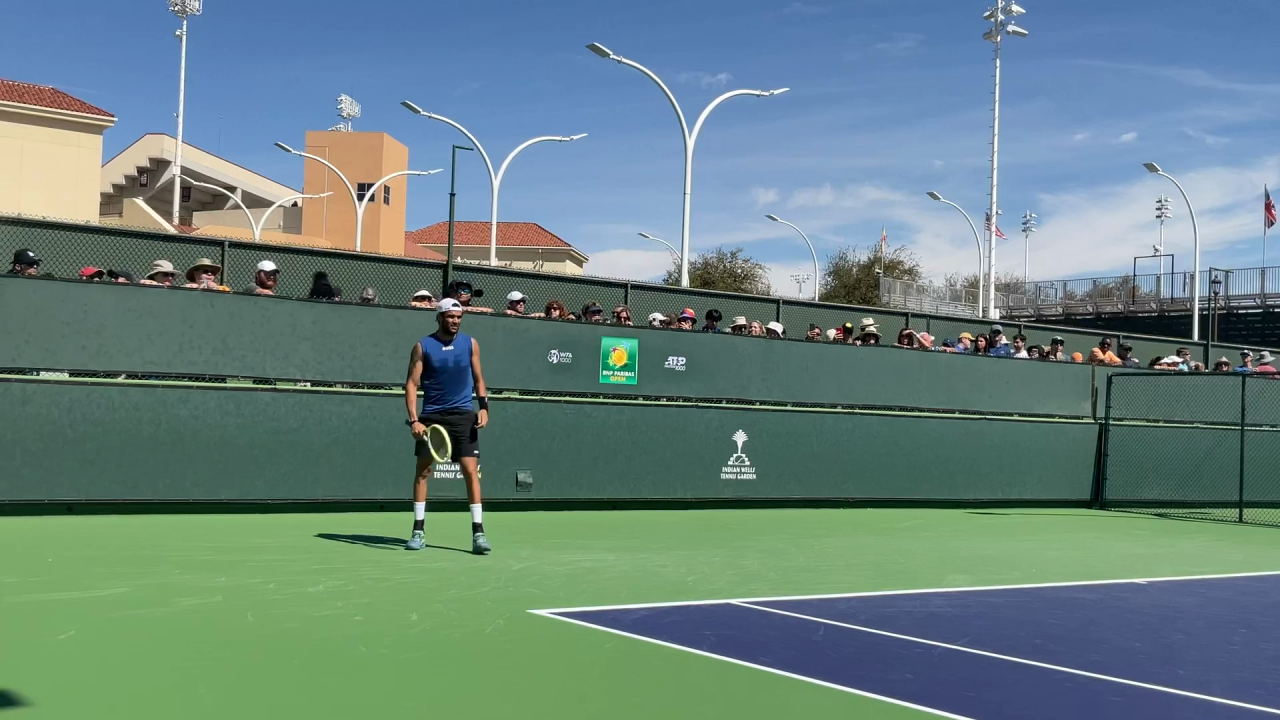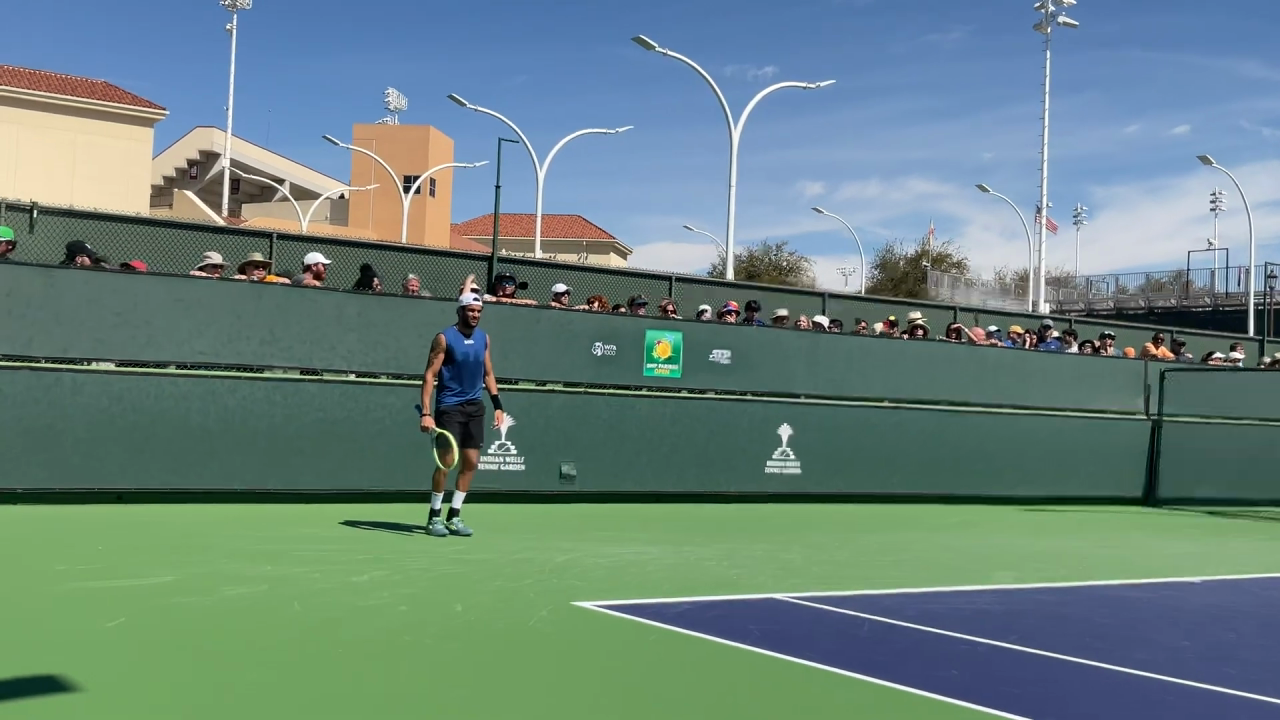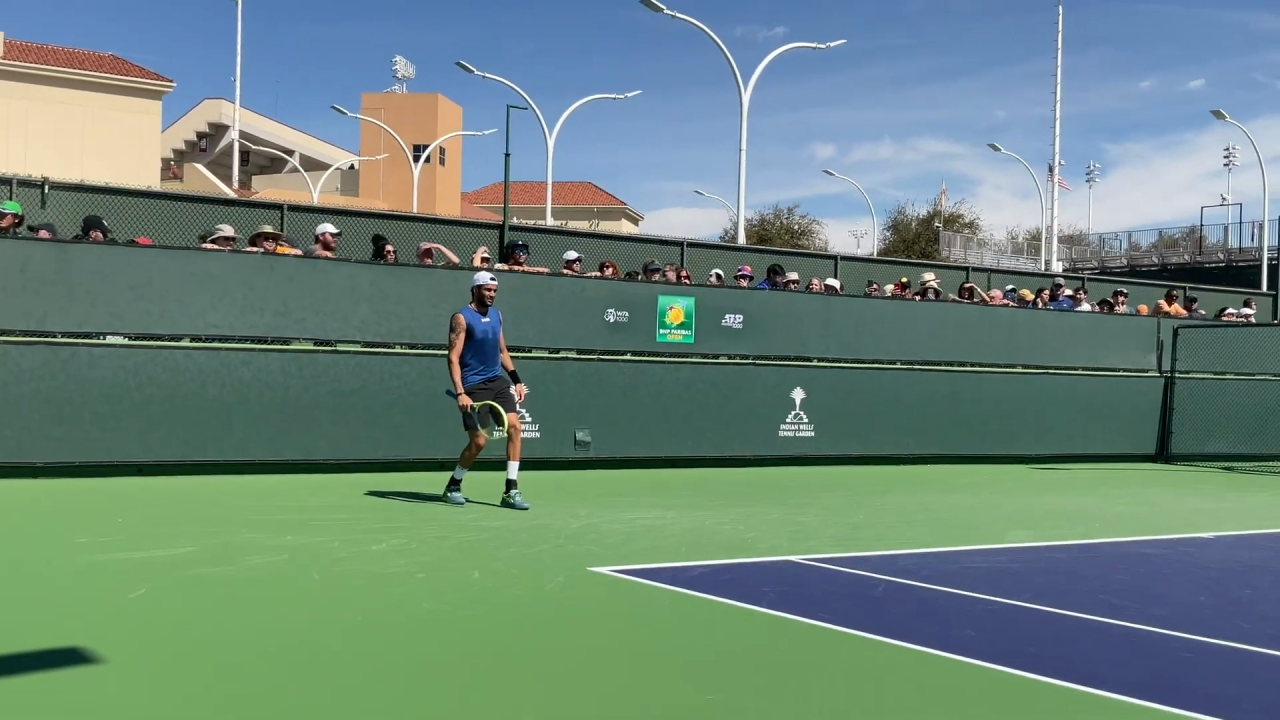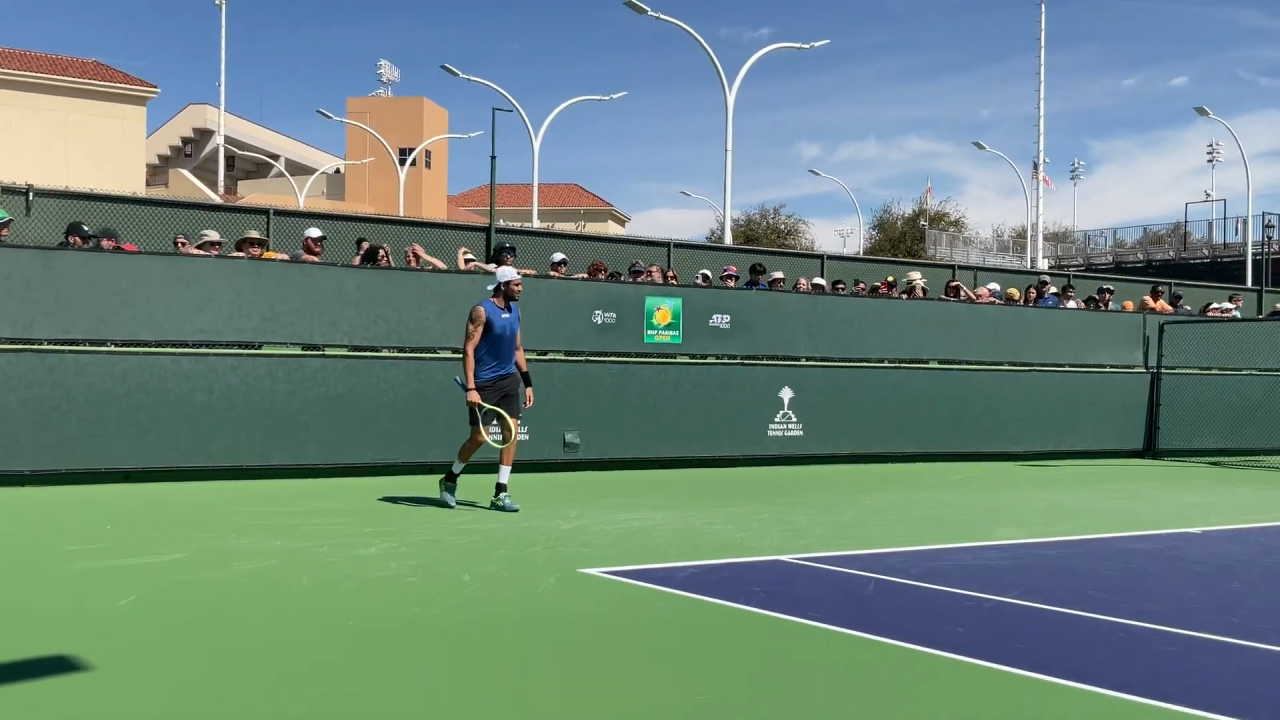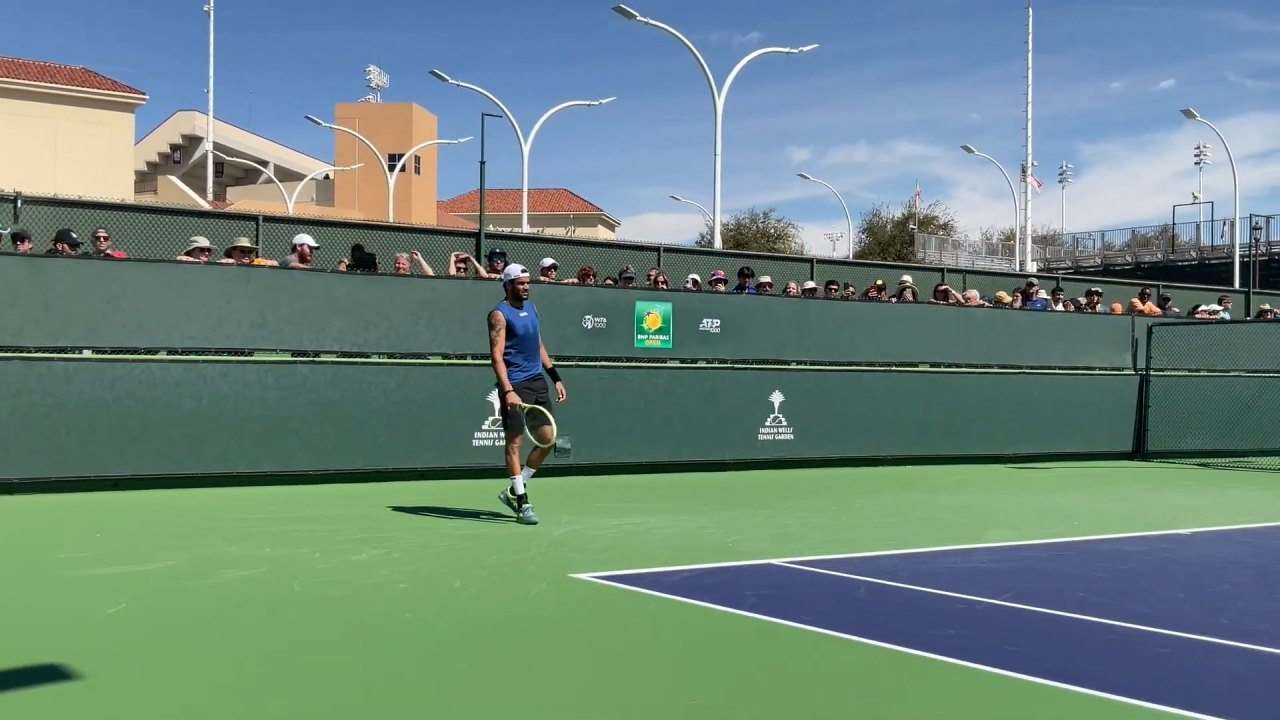
dt=1s
person 1, frame 1
left shoulder: (470, 344)
right shoulder: (423, 346)
left elbow: (479, 380)
right elbow: (411, 384)
left wrist: (483, 406)
right wrist: (414, 420)
left hip: (463, 416)
right hip: (431, 416)
left knee: (471, 470)
right knee: (422, 472)
left ankle: (478, 533)
right ankle: (418, 531)
person 1, frame 2
left shoulder: (483, 338)
right shoulder: (444, 338)
left elbow: (488, 374)
right elbow: (429, 377)
left wrist: (497, 405)
right wrist: (426, 413)
left hip: (474, 407)
right hip: (449, 408)
left knee: (471, 463)
right knee: (445, 463)
left ankle: (453, 517)
right ankle: (434, 518)
person 1, frame 3
left shoulder: (496, 315)
right shoulder: (461, 318)
right elbow: (453, 358)
left wrist: (516, 380)
right wrist: (460, 393)
left hip: (497, 382)
right hip: (474, 386)
left knee: (515, 428)
right knee: (478, 441)
left ankle: (511, 492)
right ankle: (453, 486)
person 1, frame 4
left shoulder: (515, 311)
right shoulder: (482, 311)
right elbow: (468, 350)
left wrist: (527, 383)
right wrist: (470, 388)
left hip: (509, 380)
right hip: (484, 382)
left knee: (512, 432)
right knee: (479, 437)
left ankle: (500, 494)
right ankle: (449, 480)
person 1, frame 5
left shoulder: (531, 308)
right shoulder: (499, 314)
right elbow: (497, 356)
left wrist: (556, 378)
right wrist: (508, 390)
left hip: (538, 382)
right hip: (516, 385)
left knee: (547, 440)
right knee: (514, 443)
left ankle: (516, 490)
right ankle: (523, 504)
